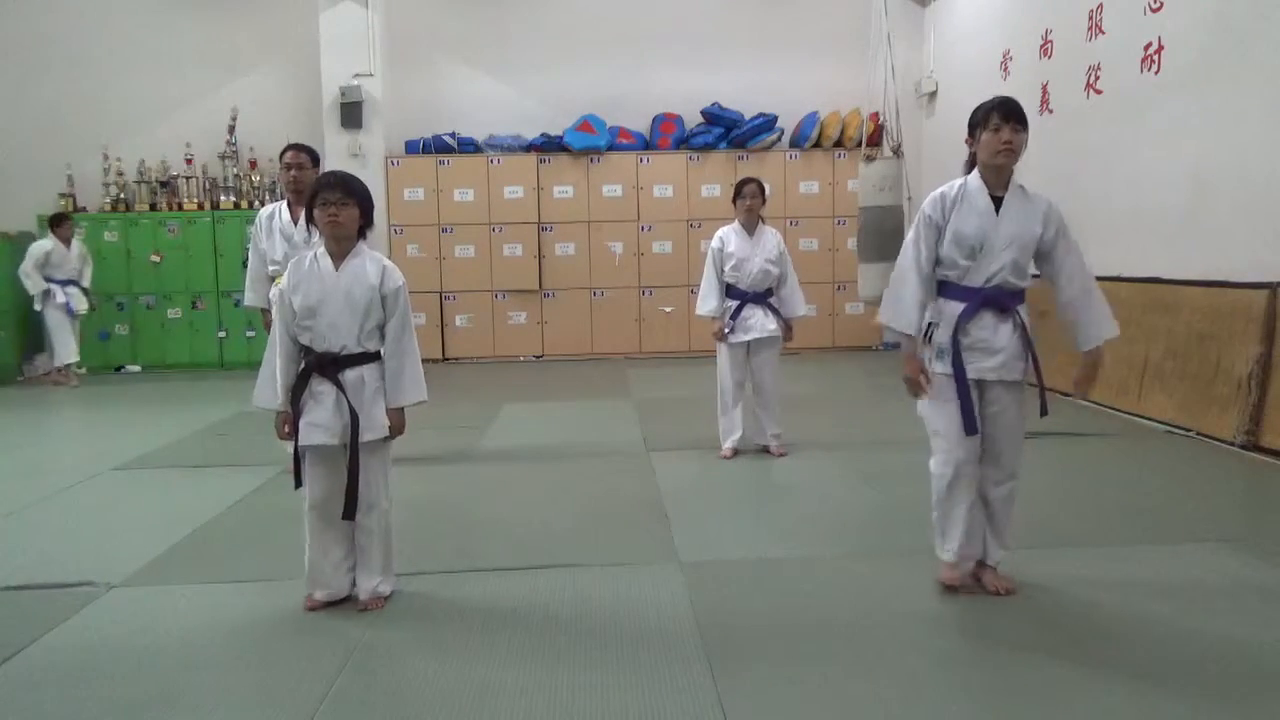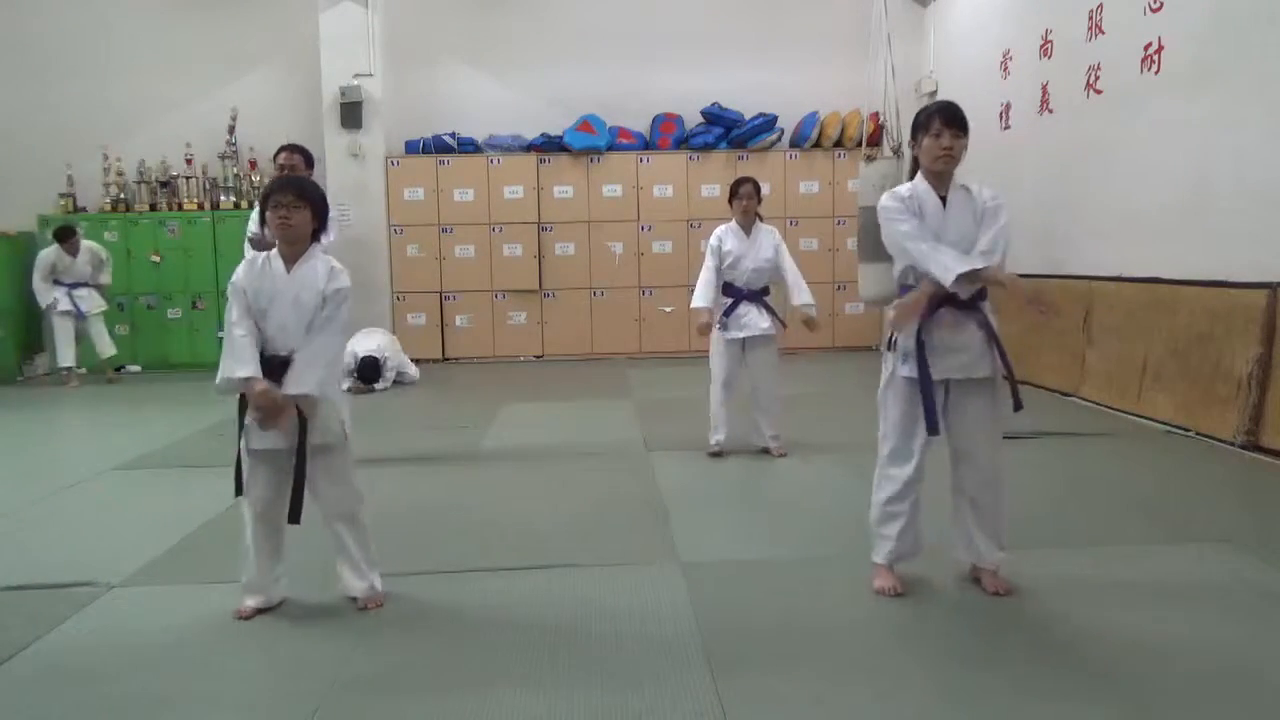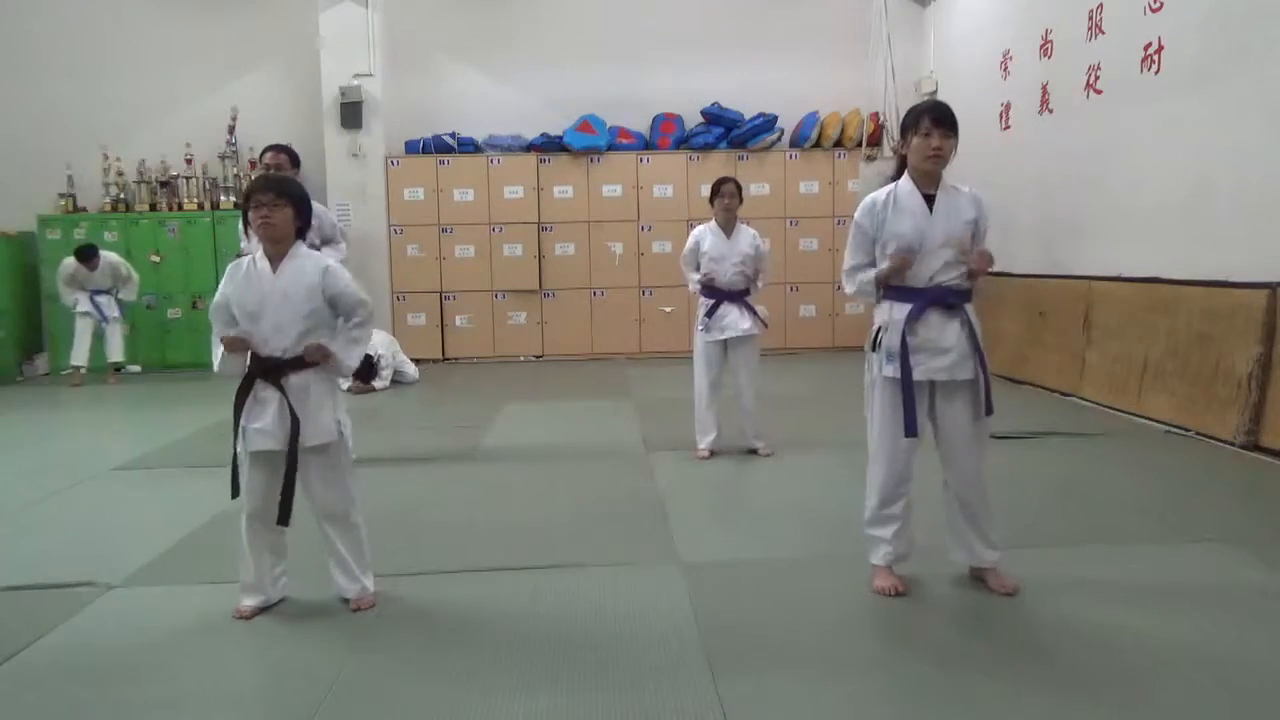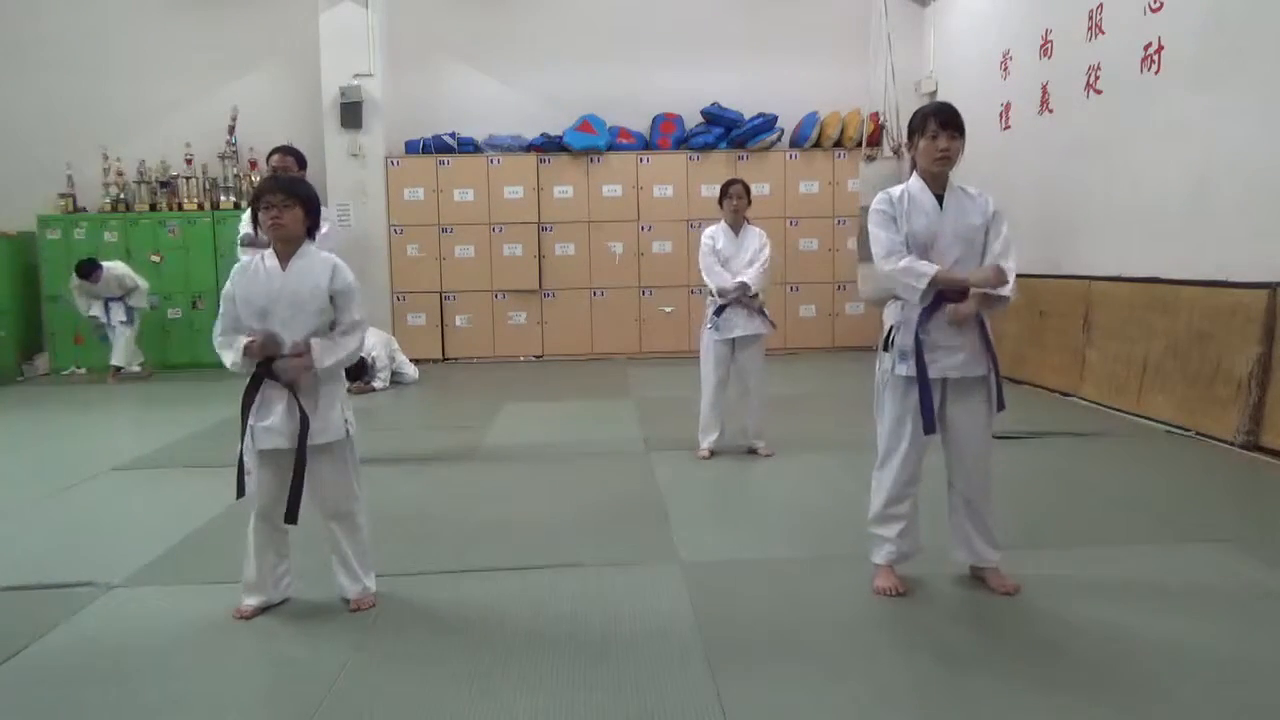
dt=0.5s
person 1, frame 1
left shoulder: (1040, 211)
right shoulder: (943, 202)
left elbow: (1071, 278)
right elbow: (914, 274)
left wrist: (1091, 349)
right wrist: (911, 349)
left hip: (1006, 342)
right hip: (951, 337)
left knee: (1002, 462)
right knee: (954, 456)
left ankle: (986, 558)
right ankle: (954, 555)
person 1, frame 2
left shoulder: (985, 202)
right shoulder: (897, 202)
left elbow: (986, 258)
right elbow: (926, 255)
left wrist: (929, 293)
right wrist: (1004, 281)
left hip: (972, 337)
right hip: (915, 340)
left knee: (980, 458)
right knee: (901, 455)
left ankle: (983, 559)
right ankle: (887, 558)
person 1, frame 3
left shoulder: (970, 205)
right shoulder: (877, 207)
right elbow: (853, 276)
left wrist: (980, 268)
right wrist: (887, 273)
left hip: (957, 337)
right hip: (899, 337)
left knee: (967, 457)
right knee: (891, 458)
left ankle: (982, 559)
right ankle: (885, 558)
person 1, frame 4
left shoulder: (981, 206)
right shoulder: (889, 204)
left elbow: (1000, 267)
right elbow: (897, 267)
left wrist: (975, 303)
right wrist: (969, 277)
left hip: (968, 338)
right hip: (910, 338)
left knee: (973, 457)
right knee: (900, 454)
left ankle: (982, 558)
right ankle: (887, 558)
person 2, frame 1
left shoulder: (382, 272)
right shoulder: (297, 272)
left elbow: (398, 342)
right elbow: (285, 341)
left wrist: (397, 404)
right wrist: (282, 404)
left hip: (366, 393)
right hip: (316, 394)
left knee: (371, 497)
right knee: (320, 498)
left ankle: (373, 583)
right ankle: (329, 583)
person 2, frame 2
left shoulder: (332, 275)
right shoulder: (250, 271)
left elbow: (326, 341)
right elbow: (239, 331)
left wrist: (298, 394)
right wrist: (254, 383)
left hip: (316, 398)
right hip: (262, 398)
left knee: (339, 497)
right knee: (261, 503)
left ankle: (364, 581)
right ankle: (262, 589)
person 2, frame 3
left shoulder: (322, 269)
right shoulder: (237, 274)
left elbow: (360, 316)
right elbow: (223, 327)
left wrist: (334, 352)
right wrist: (230, 346)
left hip: (312, 396)
right hip: (261, 399)
left knee: (334, 499)
right knee: (259, 503)
left ankle: (357, 583)
right ankle: (260, 588)
person 2, frame 4
left shoulder: (330, 269)
right shoulder: (244, 273)
left elbow: (352, 332)
right elbow: (225, 332)
left wrist: (310, 361)
right wrist: (248, 346)
left hip: (321, 397)
right hip: (267, 398)
left knee: (340, 499)
right knee: (266, 502)
left ankle: (358, 583)
right ankle: (263, 588)
person 3, frame 1
left shoulder: (774, 238)
right shoulder: (723, 237)
left elbow: (786, 280)
right elbow: (712, 278)
left wrist: (789, 319)
right wrist: (715, 318)
left hip: (765, 315)
right hip: (733, 314)
left knee: (767, 382)
right knee: (731, 382)
left ankle: (771, 438)
right ankle: (730, 440)
person 3, frame 2
left shoulder: (771, 235)
right shoulder: (720, 235)
left elbow: (789, 270)
right elbow: (709, 273)
left wrist: (804, 306)
right wrist: (703, 310)
left hip: (760, 313)
right hip: (727, 312)
left knee: (765, 381)
right knee: (722, 379)
left ankle: (769, 439)
right ankle: (717, 438)
person 3, frame 3
left shoulder: (751, 237)
right shoulder: (700, 235)
left elbow: (761, 271)
right elbow: (687, 269)
left wrist: (755, 281)
right wrist: (700, 281)
left hip: (742, 314)
right hip: (711, 313)
left knee: (748, 382)
right knee: (706, 382)
left ankle: (756, 440)
right ankle: (705, 441)
person 3, frame 4
left shoulder: (758, 235)
right shoulder: (711, 235)
left elbow: (761, 268)
right elbow: (712, 273)
left wrist: (735, 287)
right wrist: (738, 295)
left hip: (752, 315)
right hip: (721, 313)
left knee: (753, 382)
right knee: (713, 381)
left ankle: (756, 440)
right ankle: (707, 440)
